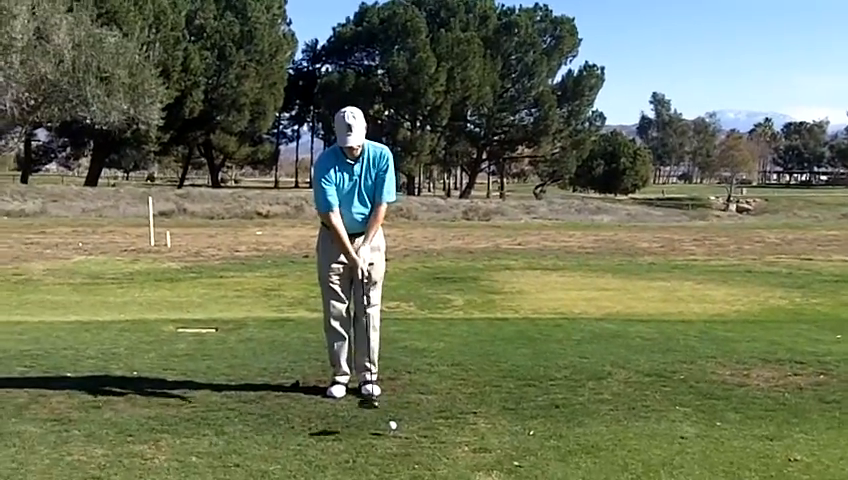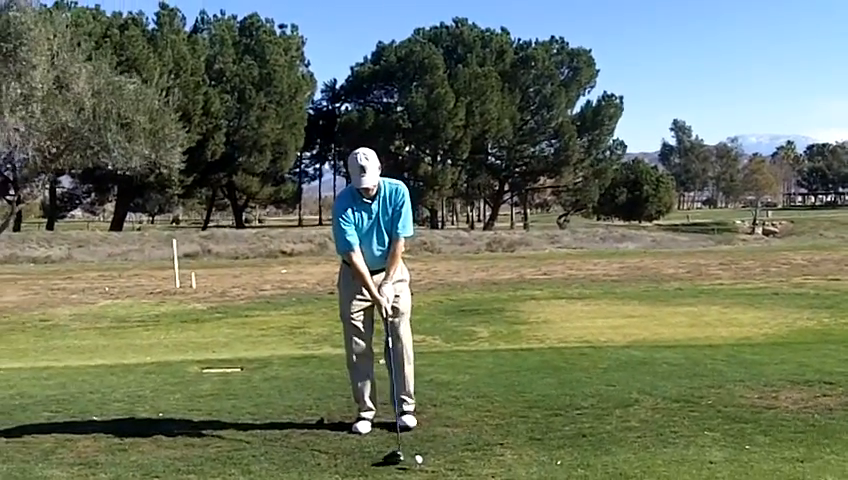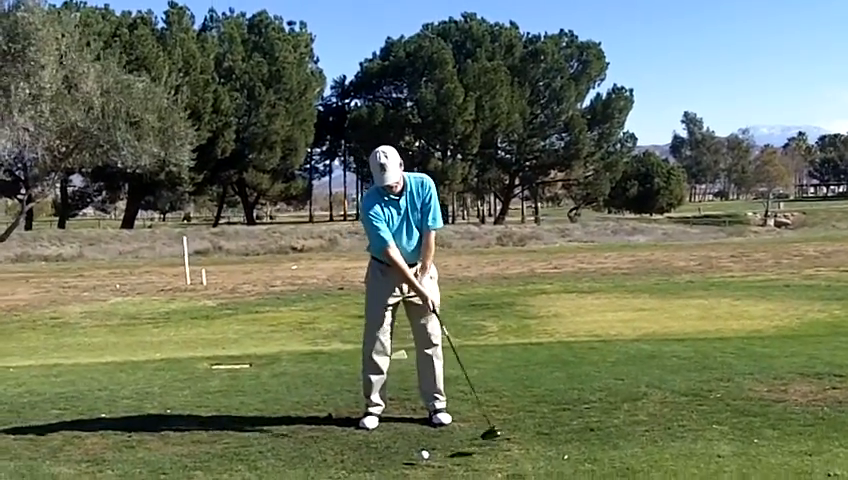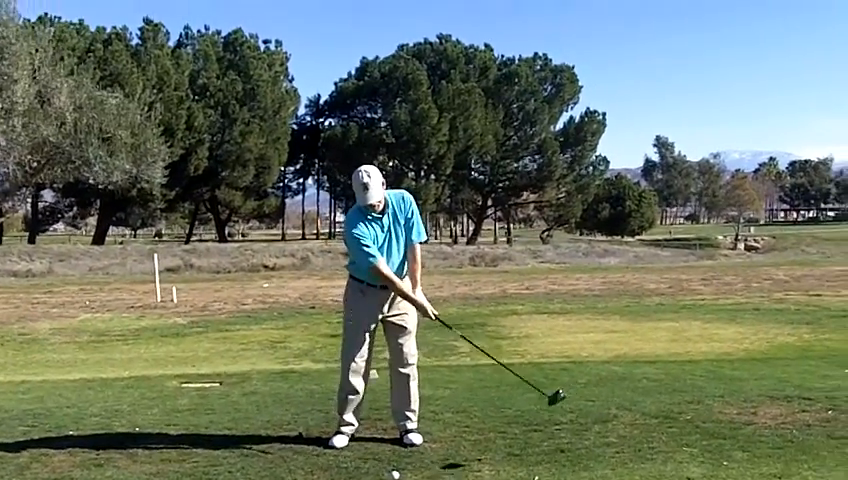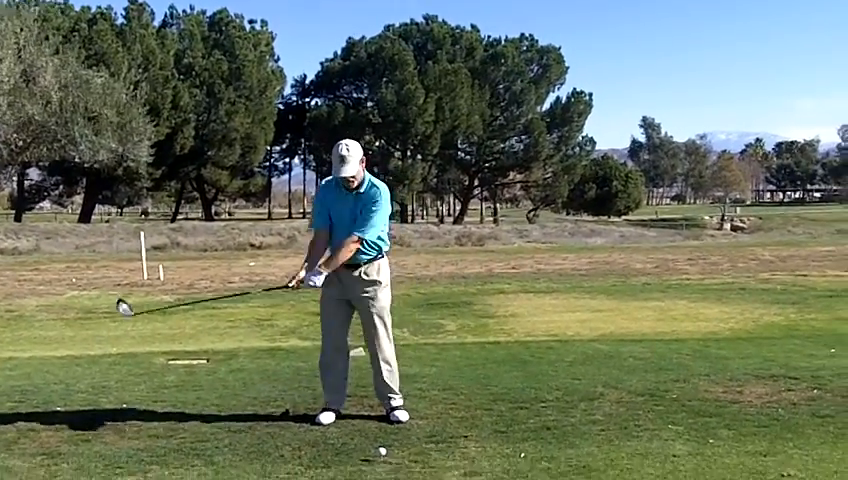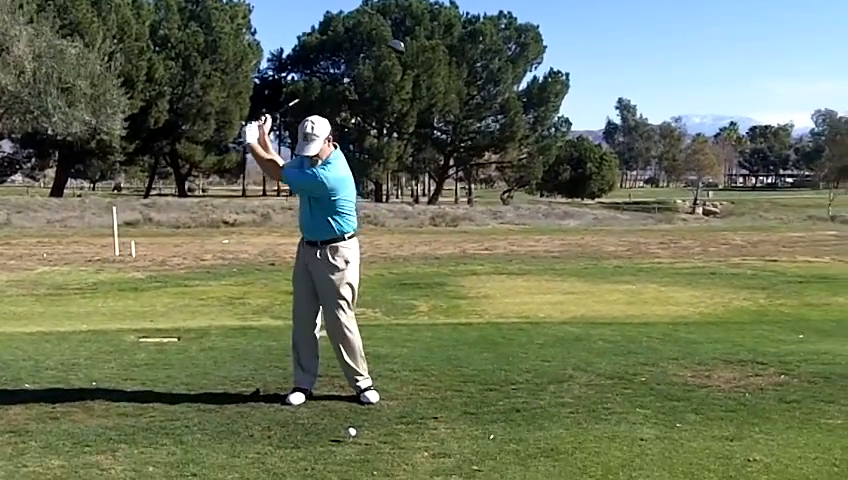
dt=0.4s
person 1, frame 1
left shoulder: (382, 155)
right shoulder: (325, 162)
left elbow: (381, 206)
right elbow: (331, 215)
left wrist: (365, 245)
right wrist: (351, 255)
left hip: (369, 239)
right hip: (334, 241)
left knee: (368, 308)
right knee: (335, 310)
left ankle: (368, 374)
right ankle: (340, 375)
person 1, frame 2
left shoulder: (398, 191)
right shoulder: (342, 203)
left elbow: (398, 241)
right elbow: (352, 253)
left wrist: (388, 284)
right wrist: (374, 295)
left hip: (392, 273)
right hip: (355, 277)
left knee: (400, 341)
right knee: (357, 347)
left ankle: (404, 406)
right ankle: (365, 410)
person 1, frame 3
left shoulder: (423, 185)
right shoulder: (371, 202)
left elbow: (429, 235)
right elbow: (389, 251)
left wrist: (424, 278)
right wrist: (415, 289)
left hip: (421, 268)
right hip: (383, 272)
left knee: (430, 340)
right knee: (376, 342)
left ankle: (436, 404)
right ankle: (374, 405)
person 1, frame 4
left shoulder: (404, 201)
right shoulder: (354, 223)
left elbow: (413, 249)
right elbow: (379, 269)
left wrist: (417, 289)
right wrist: (414, 300)
left hip: (400, 292)
right hip: (363, 292)
left knee: (405, 360)
right knee: (354, 362)
left ankle: (407, 424)
right ankle: (346, 425)
person 1, frame 5
left shoulder: (378, 193)
right shoulder: (326, 189)
left elbow: (353, 241)
right elbow: (321, 235)
left wrist: (321, 270)
right wrist: (307, 267)
left hip: (371, 270)
right hip: (333, 270)
left knee: (379, 339)
right knee: (332, 340)
left ankle: (393, 402)
right ankle: (332, 403)
person 1, frame 6
left shoulder: (329, 175)
right shoulder: (313, 159)
left elbow: (279, 174)
right elbow: (285, 168)
left wrist: (252, 145)
right wrist: (263, 138)
left hip: (336, 252)
right hip: (308, 248)
left knee: (339, 320)
right knee: (303, 319)
left ankle: (362, 383)
right ankle: (303, 383)
